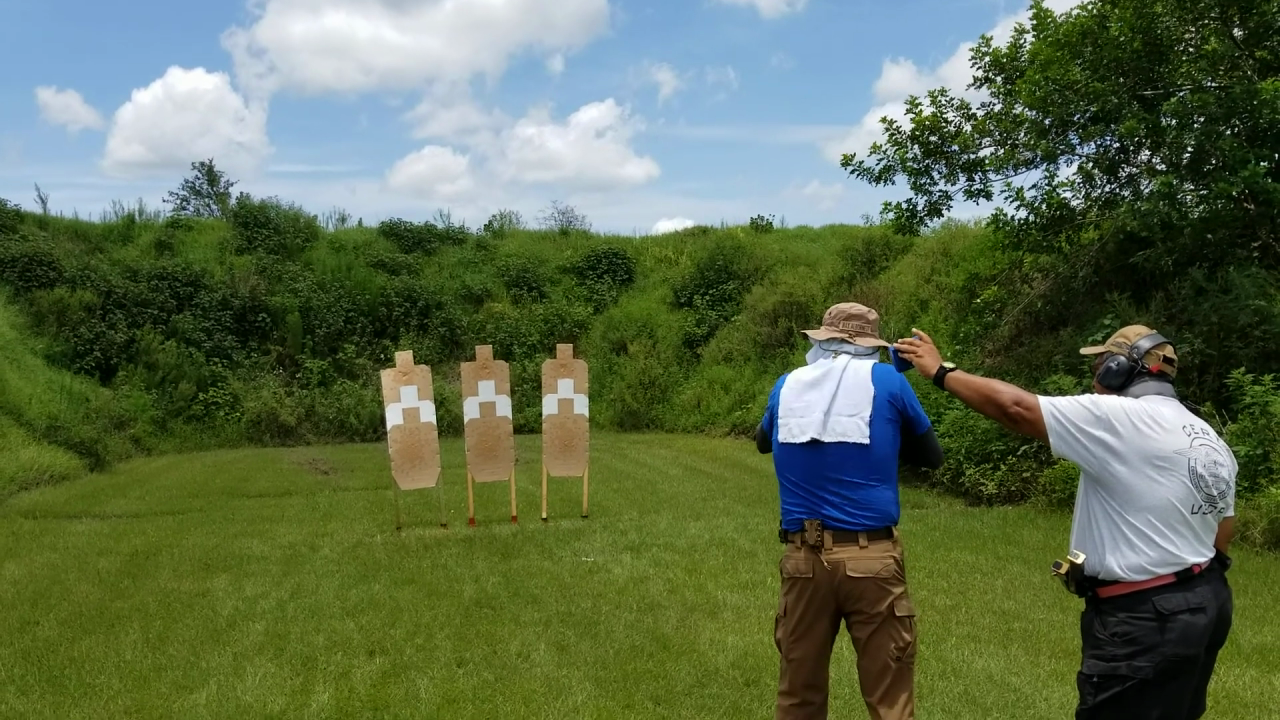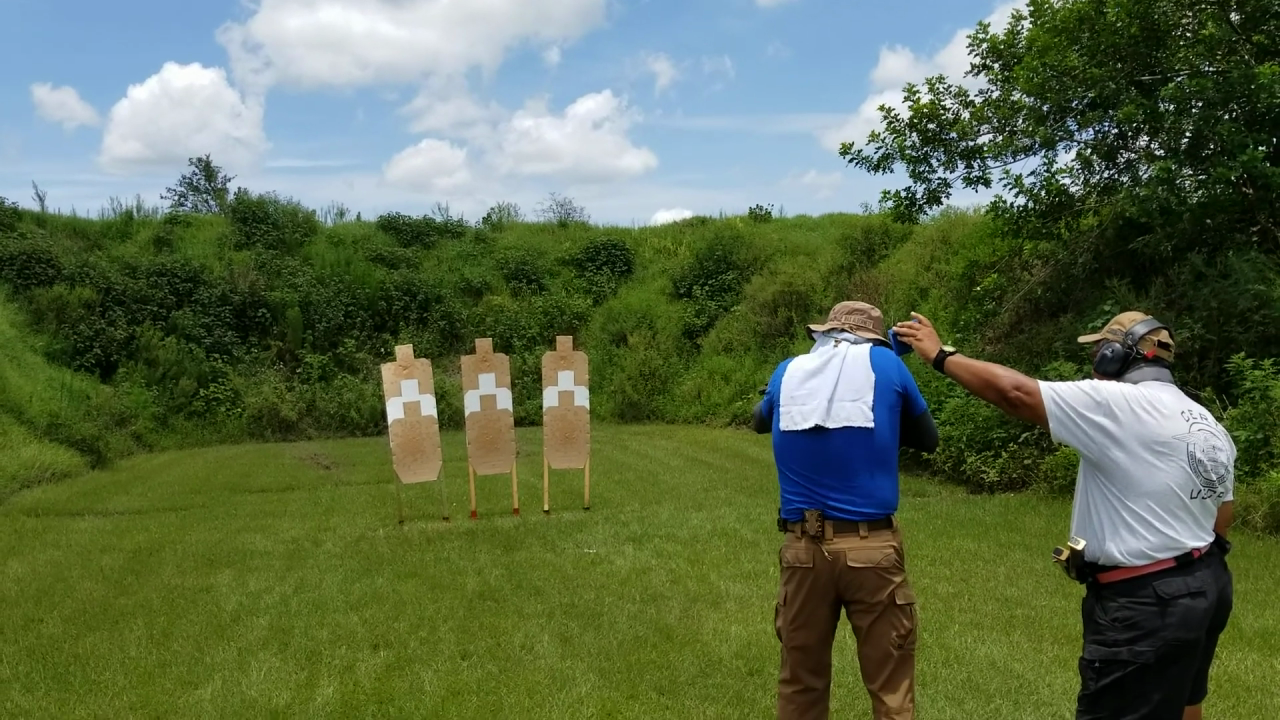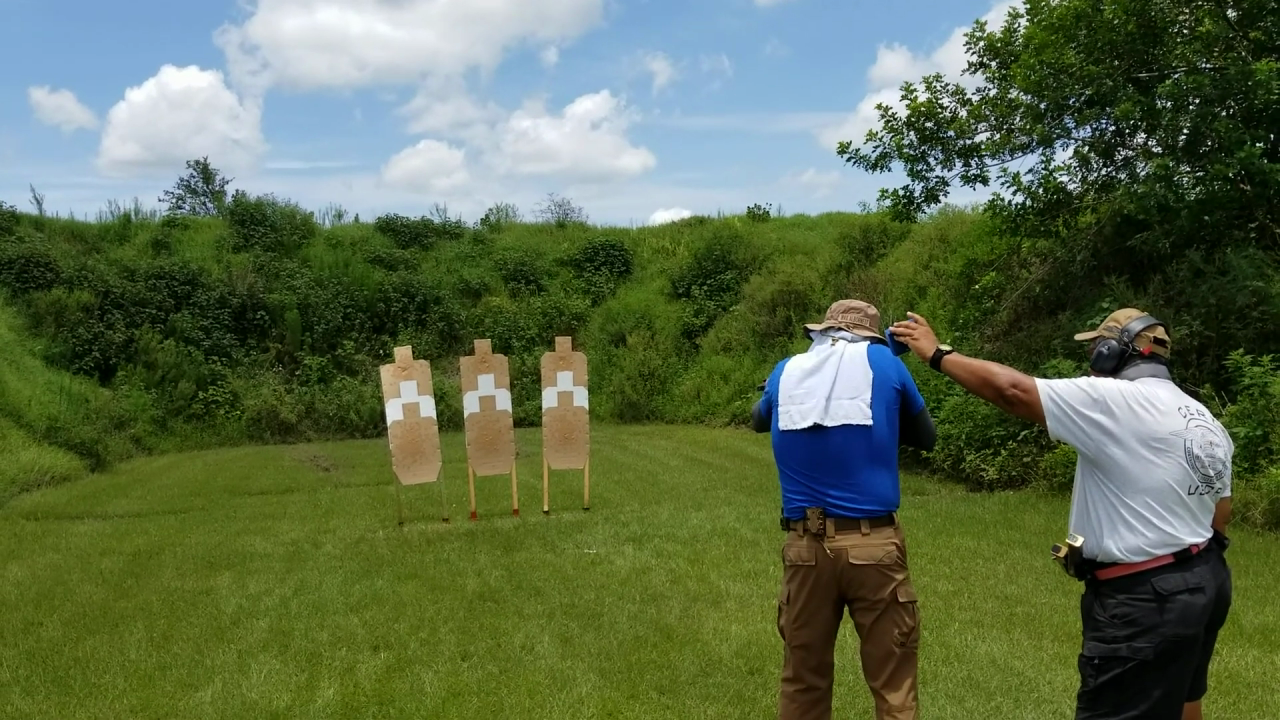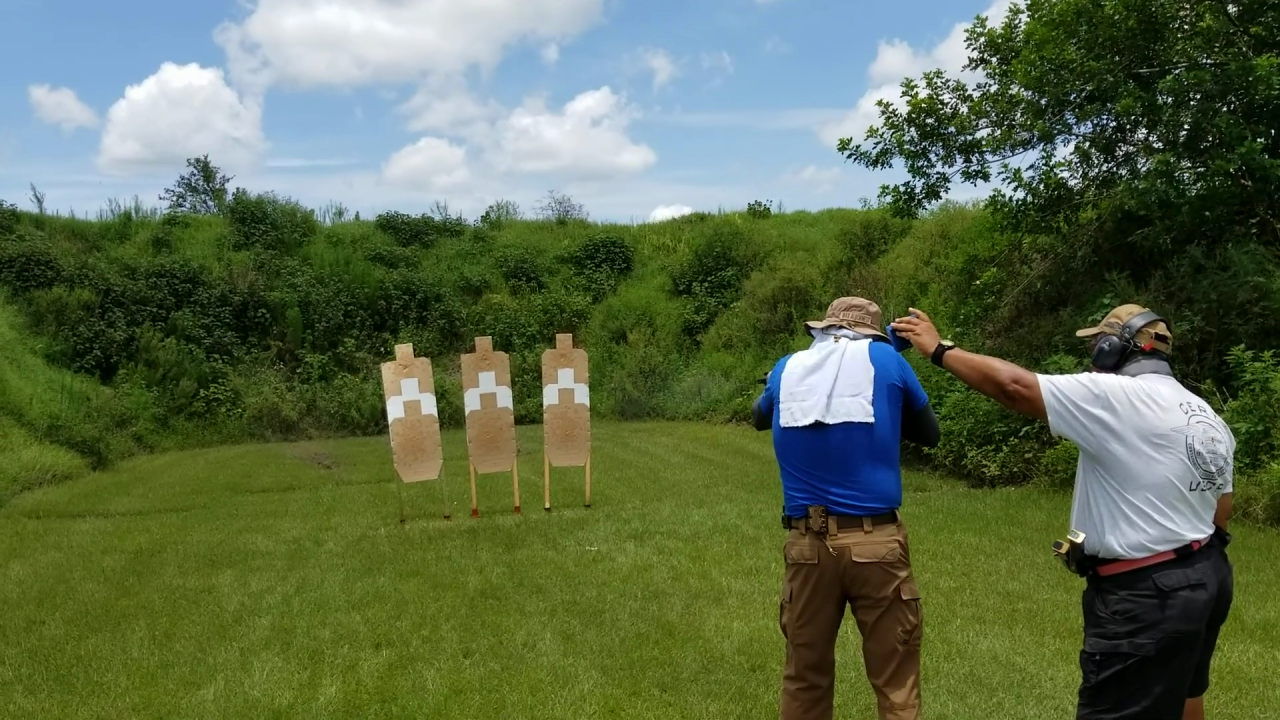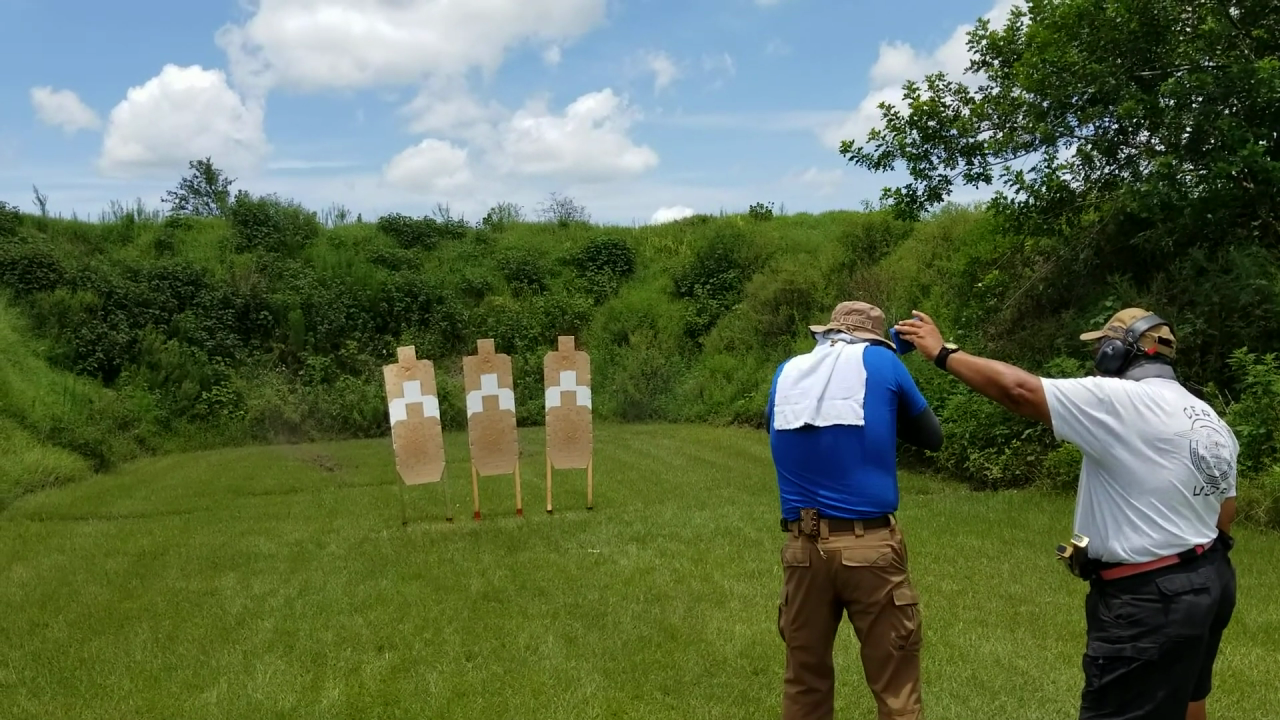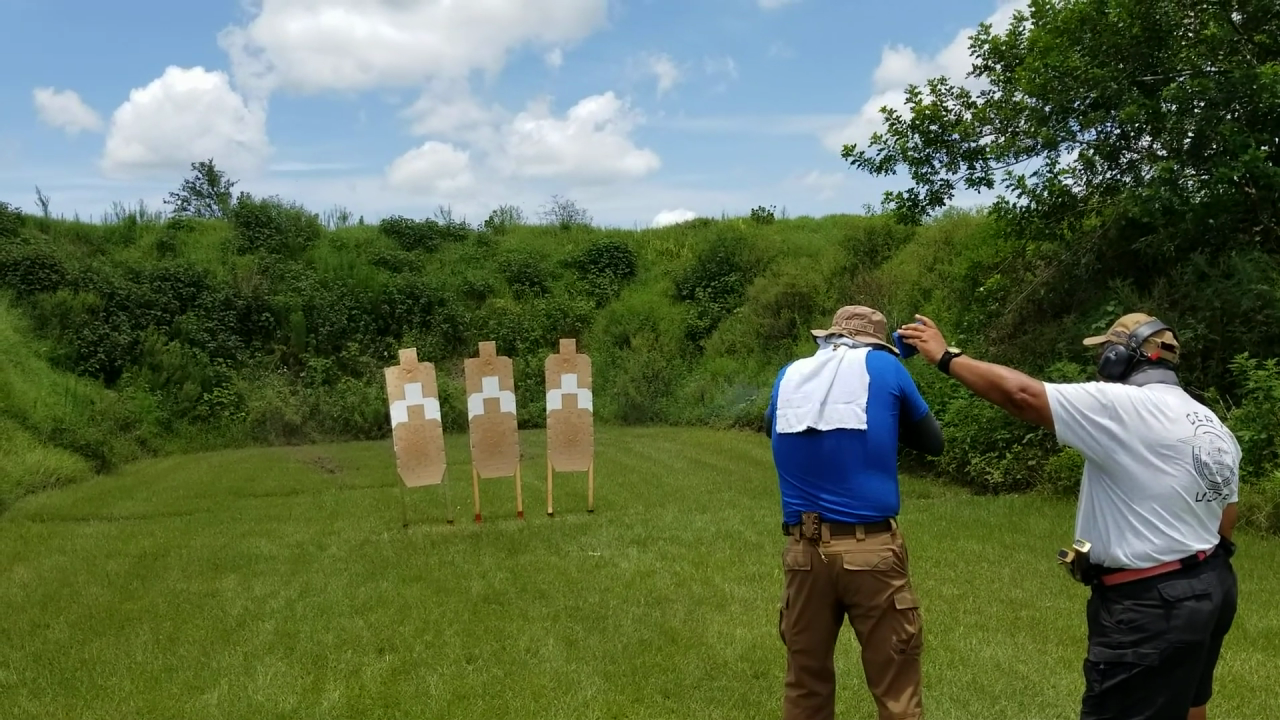
dt=0.4s
person 1, frame 1
left shoulder: (787, 386)
right shoulder: (887, 382)
left elbow: (762, 442)
right elbow: (931, 457)
left hip: (804, 560)
right hip: (872, 560)
person 1, frame 2
left shoulder: (787, 372)
right shoulder: (884, 364)
left elbow: (760, 421)
right elbow: (927, 440)
left hip: (803, 549)
right hip: (873, 548)
left knee: (800, 681)
right knee: (891, 686)
person 1, frame 3
left shoulder: (786, 372)
right shoulder: (882, 362)
left elbow: (759, 421)
right elbow: (925, 438)
left hip: (806, 547)
right hip: (874, 546)
left knee: (803, 680)
right knee: (893, 686)
person 1, frame 4
left shoulder: (787, 369)
right shoulder: (883, 359)
left elbow: (760, 417)
right elbow: (929, 433)
left hip: (808, 545)
right hip: (877, 543)
left knee: (805, 676)
right knee: (896, 682)
person 1, frame 5
left shoulder: (787, 373)
right shoulder: (880, 363)
right elbow: (932, 438)
left hip: (804, 548)
right hip: (870, 547)
left knee: (805, 679)
right knee: (896, 686)
person 1, frame 6
left shoulder: (789, 377)
right shoulder: (882, 367)
right elbow: (933, 442)
left hip: (804, 551)
right hip: (872, 550)
left knee: (805, 684)
person 2, frame 1
left shoulder: (1120, 419)
right shoulder: (1210, 440)
left elbow: (1015, 407)
right elbow: (1222, 533)
left wrist: (941, 371)
left hip: (1145, 619)
right hip: (1205, 601)
person 2, frame 2
left shoulder: (1118, 405)
right shoulder: (1209, 424)
left elbow: (1014, 392)
right elbow: (1222, 518)
left wrist: (940, 354)
left hip: (1146, 603)
right hip: (1205, 586)
person 2, frame 3
left shoulder: (1115, 401)
right shoulder: (1205, 420)
left elbow: (1012, 390)
right elbow: (1219, 514)
left wrist: (937, 353)
left hip: (1145, 599)
right hip: (1204, 581)
person 2, frame 4
left shoulder: (1116, 397)
right shoulder: (1208, 416)
left elbow: (1013, 386)
right elbow: (1221, 510)
left wrist: (939, 349)
left hip: (1146, 595)
right hip: (1206, 577)
person 2, frame 5
left shoulder: (1120, 401)
right shoulder: (1212, 421)
left elbow: (1018, 390)
right elbow: (1224, 513)
left wrist: (943, 352)
left hip: (1149, 599)
right hip: (1208, 581)
person 2, frame 6
left shoulder: (1123, 407)
right shoulder: (1215, 426)
left elbow: (1020, 394)
right elbow: (1226, 520)
left wrist: (946, 356)
left hip: (1151, 605)
right hip: (1210, 587)
